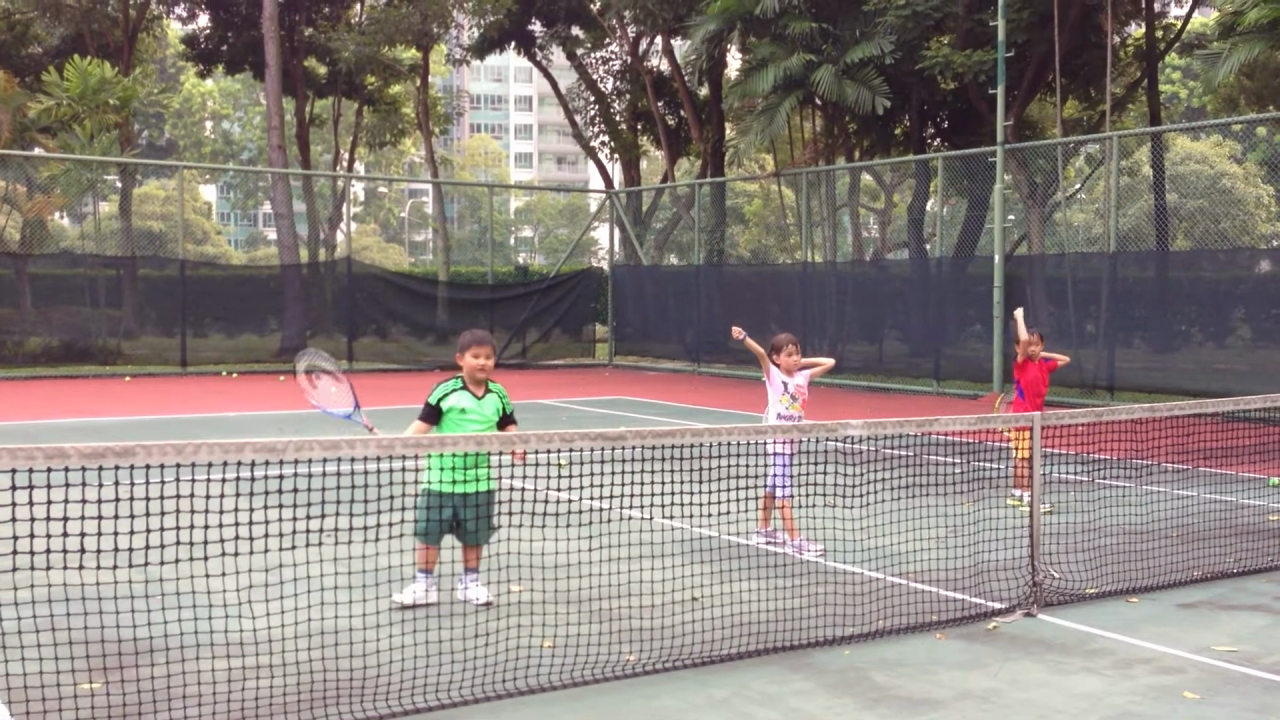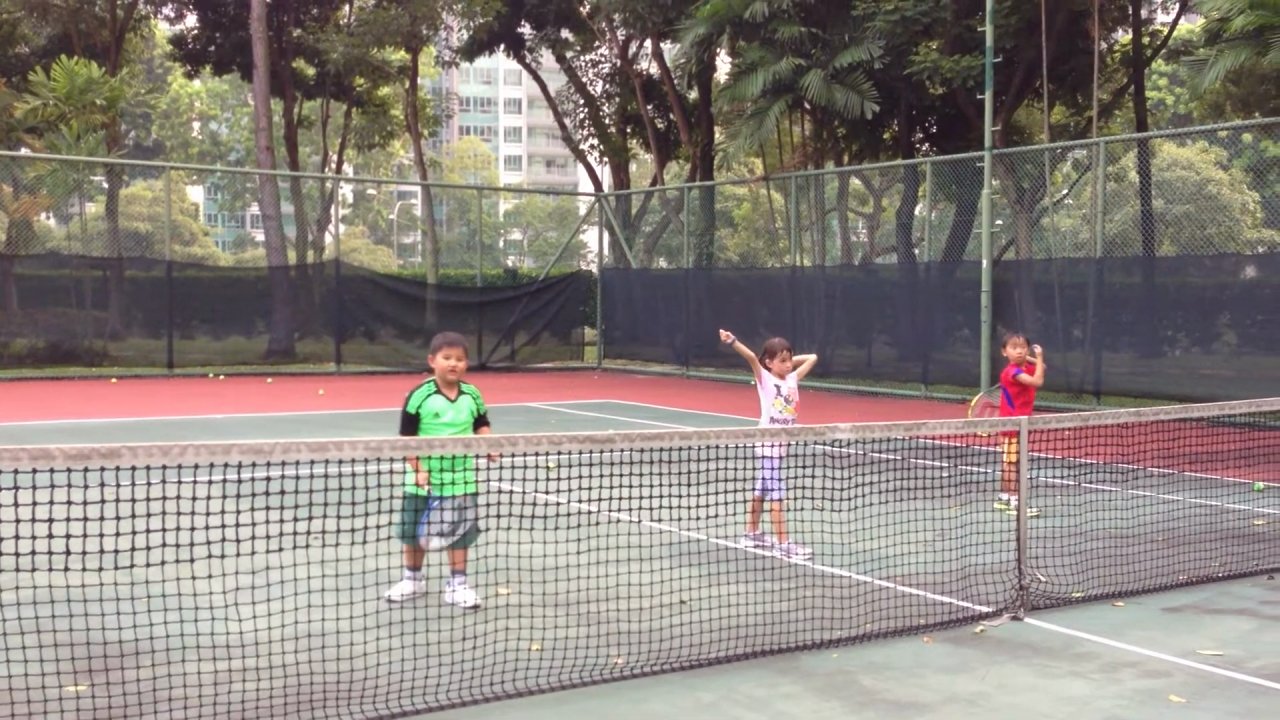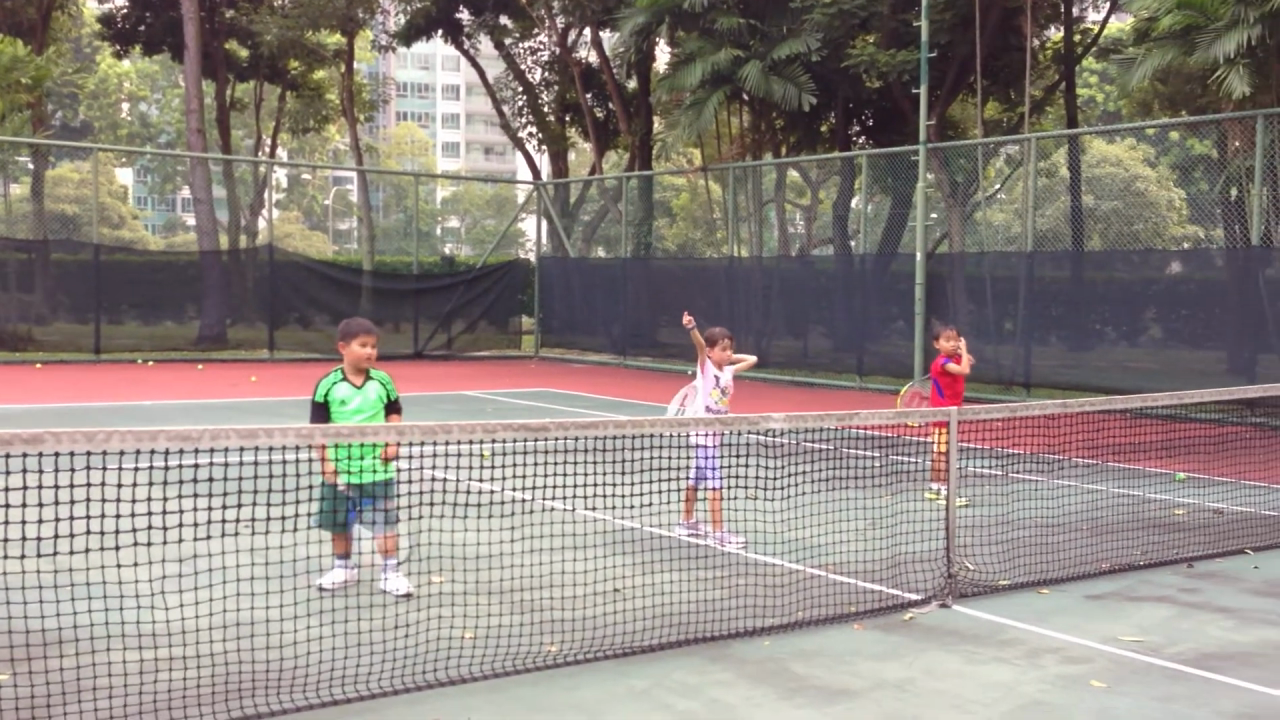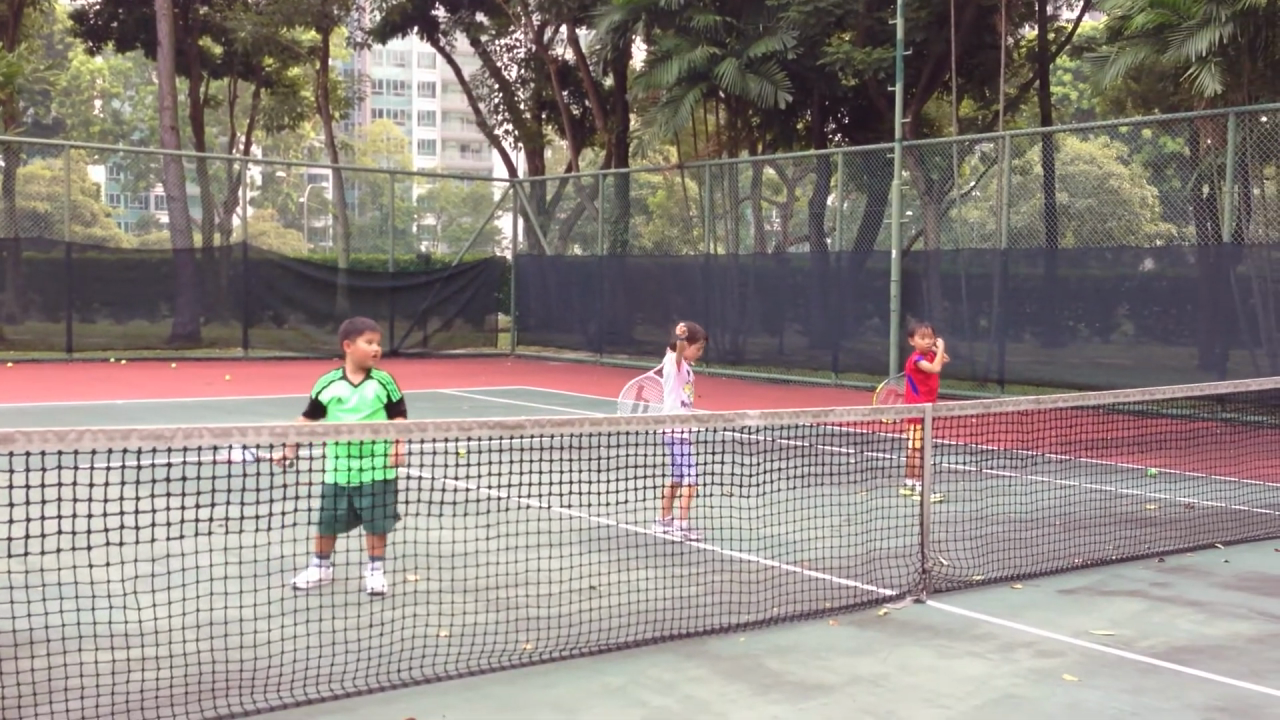
dt=0.5s
person 1, frame 1
left shoulder: (498, 395)
right shoulder: (445, 391)
left elbow: (508, 425)
right elbow: (426, 421)
left hip: (479, 478)
right hip: (442, 476)
left knee: (475, 534)
right knee: (429, 531)
left ankle: (470, 583)
right ankle: (423, 585)
person 1, frame 2
left shoulder: (472, 395)
right shoulder: (419, 397)
left elbow: (482, 426)
right elbow: (407, 436)
right wrist: (417, 469)
left hip: (460, 480)
right hip: (423, 480)
left knee: (459, 535)
right knee: (413, 534)
left ankle: (457, 584)
right ankle: (413, 579)
person 1, frame 3
left shoulder: (382, 381)
right shoulder: (327, 385)
left elbow: (394, 414)
right elbow: (318, 427)
left wrist: (392, 442)
right wrist: (325, 462)
left hip: (376, 467)
right hip: (340, 468)
left knee: (384, 521)
right knee: (339, 522)
left ankle: (391, 572)
right ankle: (343, 568)
person 1, frame 4
left shoulder: (384, 382)
right shoulder: (327, 384)
left elbow: (398, 417)
right elbow: (309, 418)
left wrist: (398, 447)
right wrist: (290, 448)
left hip: (376, 468)
right hip: (338, 468)
left knee: (376, 523)
right knee: (328, 521)
left ankle: (375, 570)
right ankle: (321, 567)
person 2, frame 1
left shoulder: (802, 376)
right shoulder: (773, 375)
left elbow: (830, 362)
right elbow: (760, 354)
left wrist: (804, 362)
right wrist: (743, 337)
left hip: (791, 440)
right hip: (778, 440)
left knee: (773, 486)
right knee: (784, 490)
left ankle: (763, 530)
right ankle: (794, 540)
person 2, frame 2
left shoulder: (792, 379)
right shoulder: (764, 379)
left elbow: (812, 358)
right elbow: (752, 358)
left wrist: (792, 359)
right wrist: (733, 341)
left hip: (781, 443)
right hip: (769, 443)
left knee: (762, 490)
right knee: (776, 493)
left ankle: (752, 533)
right ankle: (783, 543)
person 2, frame 3
left shoulder: (728, 371)
right shoulder: (705, 368)
left elbow: (752, 359)
right elbow: (700, 345)
left wrist: (730, 358)
right wrist: (691, 327)
left hip: (713, 432)
right hip: (704, 432)
left knee: (696, 479)
right knee: (714, 482)
left ankle: (687, 522)
right ankle: (718, 532)
person 2, frame 4
left shoulder: (683, 363)
right shoulder: (676, 361)
left elbow: (696, 353)
right elbow: (679, 349)
right wrist: (680, 336)
left hip: (673, 427)
right hip: (678, 427)
left knee: (676, 476)
right knee: (688, 477)
left ankle: (665, 520)
right ankle: (681, 524)
person 3, frame 1
left shoulder: (1044, 365)
right shoulder: (1021, 363)
left elbow: (1066, 360)
right elbow: (1024, 340)
left wrist: (1043, 354)
right wrist: (1019, 317)
left knee: (1021, 458)
right knee: (1024, 458)
left ankle: (1017, 493)
right ankle: (1027, 497)
person 3, frame 2
left shoulder: (1025, 368)
right shoulder: (1013, 371)
left elbow: (1041, 369)
right elbow: (1038, 382)
left wrist: (1031, 359)
right wrist: (1040, 357)
left knee: (1009, 462)
right knee: (1013, 462)
left ankle: (1004, 497)
right ankle: (1014, 501)
person 3, frame 3
left shoulder: (953, 360)
right shoulder: (943, 362)
left elbow: (970, 361)
right elbow: (965, 370)
left wrist: (961, 351)
right wrist: (963, 350)
left knee: (939, 452)
right knee: (943, 453)
left ankle: (935, 487)
right ankle: (944, 491)
person 3, frame 4
left shoulder: (929, 357)
right shoulder: (916, 359)
left elbow: (945, 359)
right elbow: (936, 369)
left wrist: (936, 349)
right wrist: (941, 348)
left knee: (914, 448)
right knee: (917, 448)
left ankle: (909, 483)
right ankle: (919, 487)
